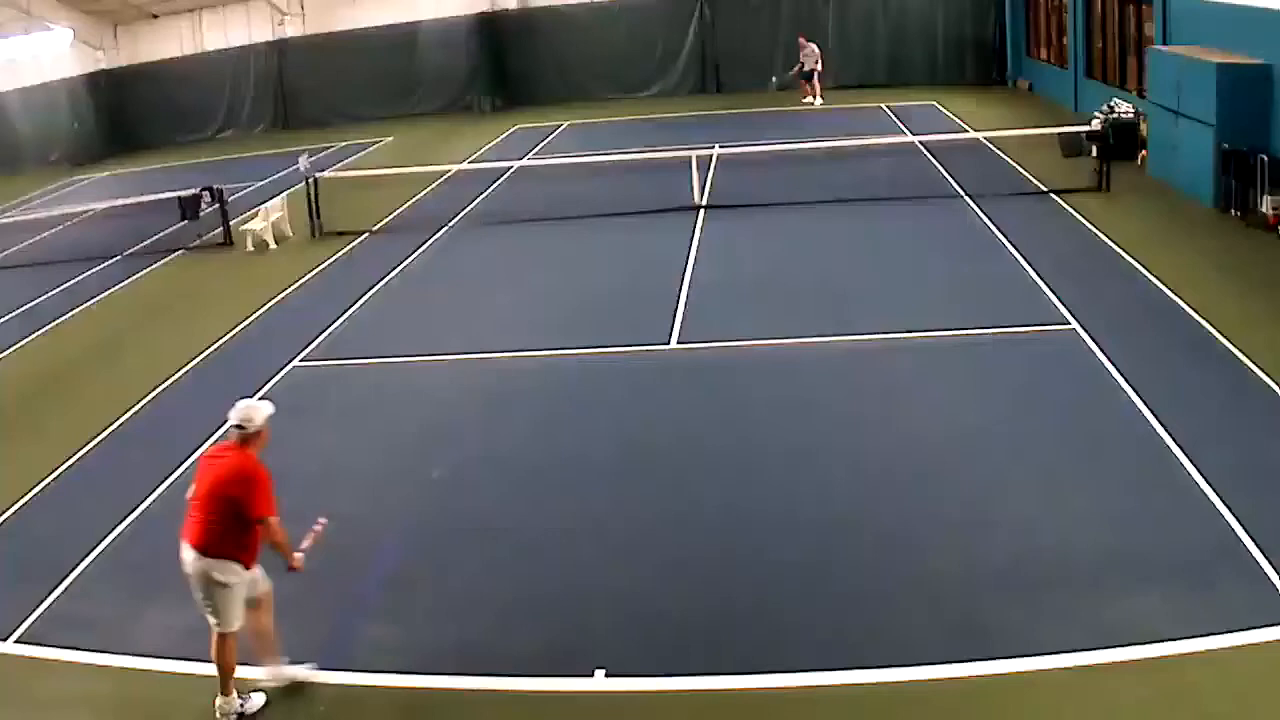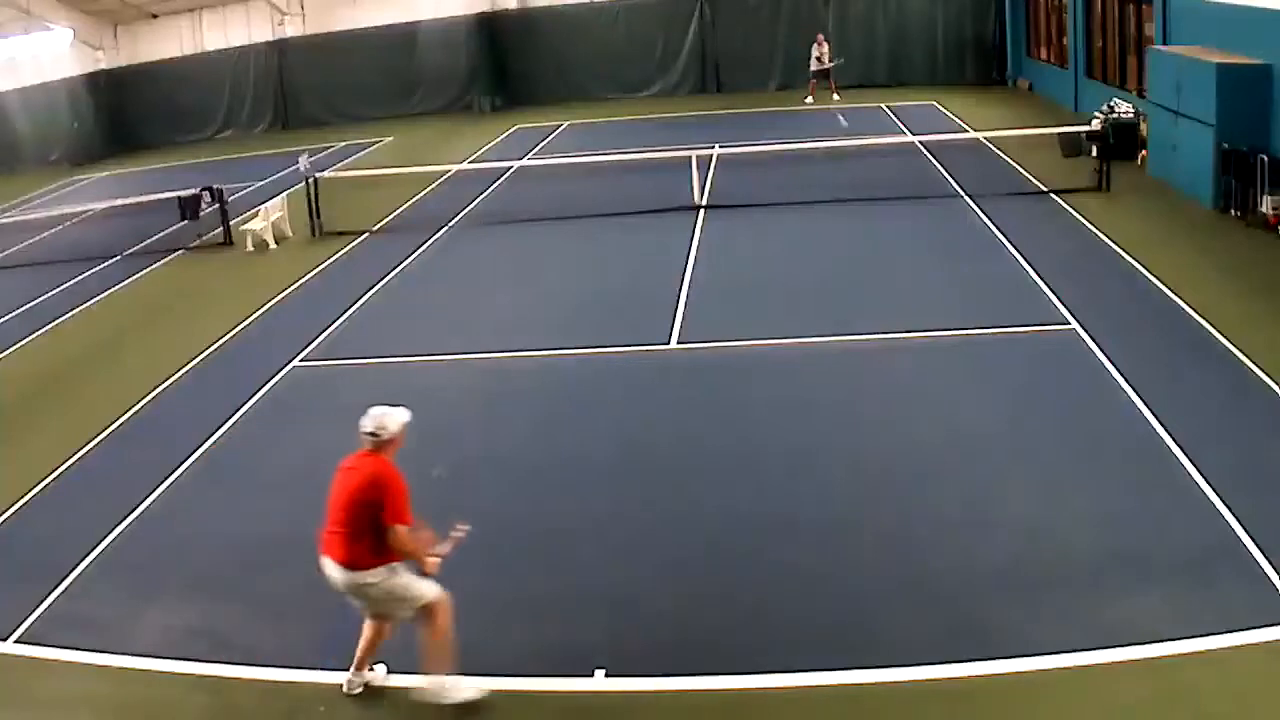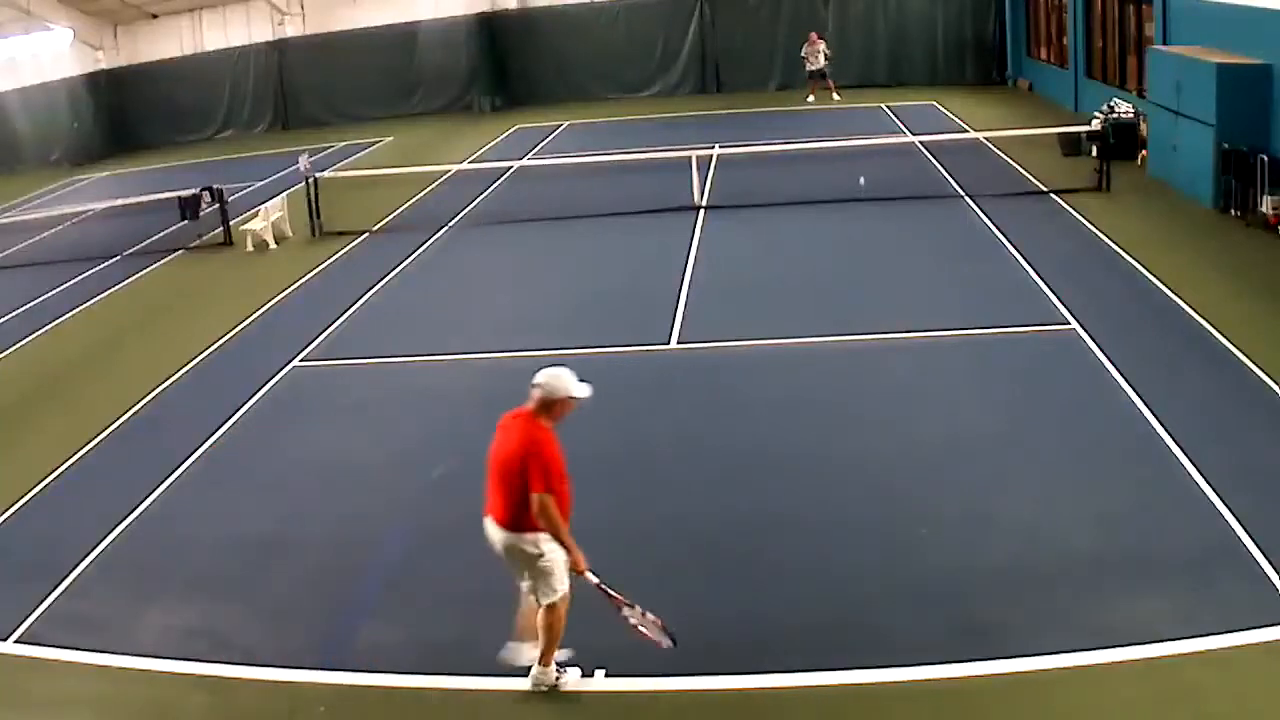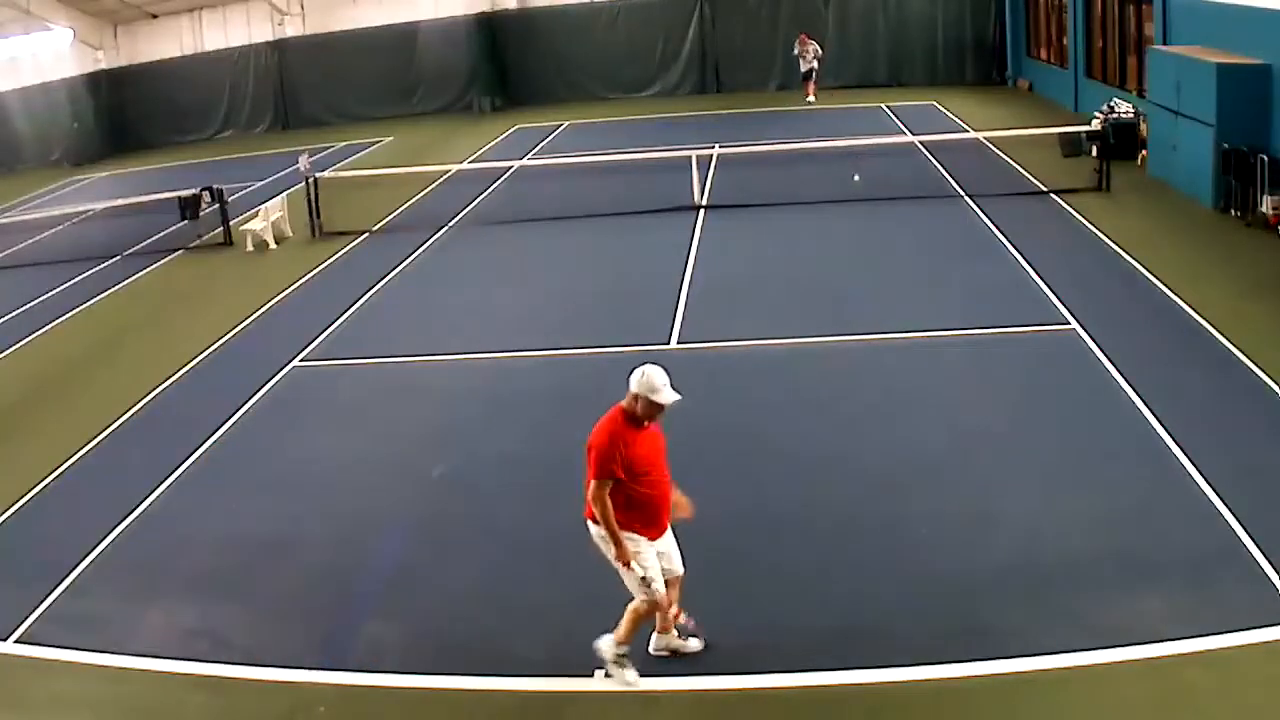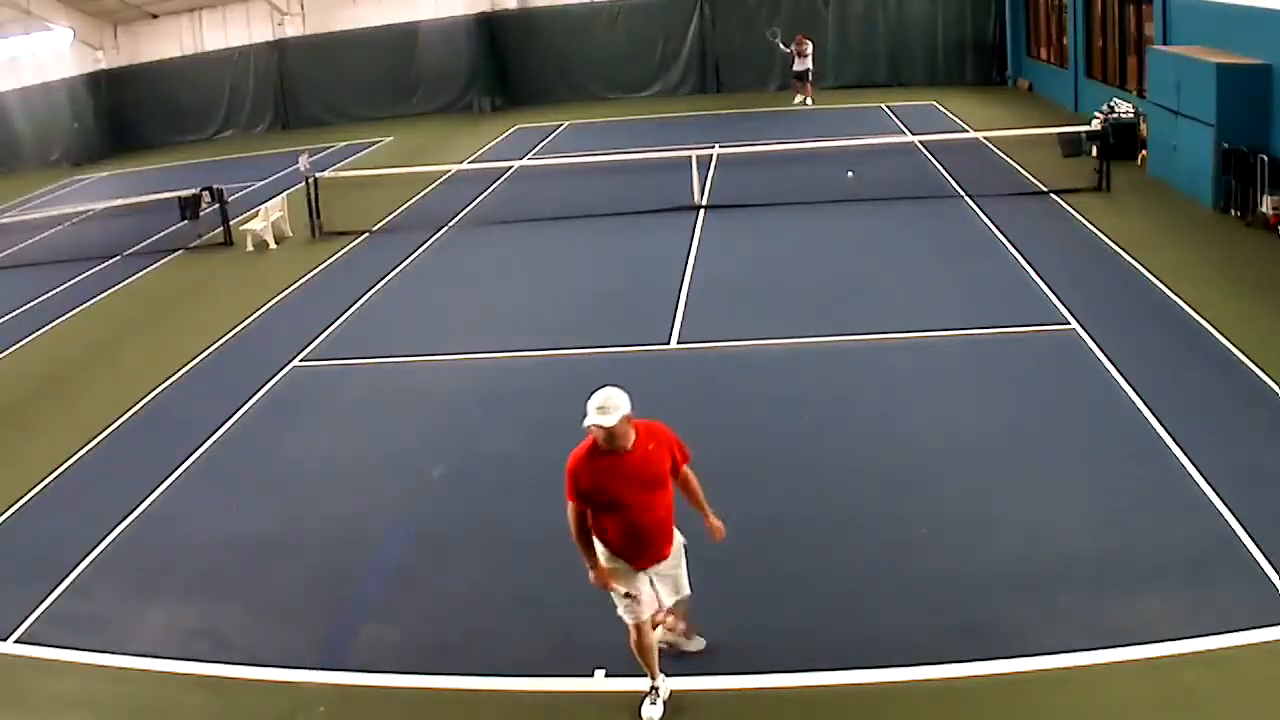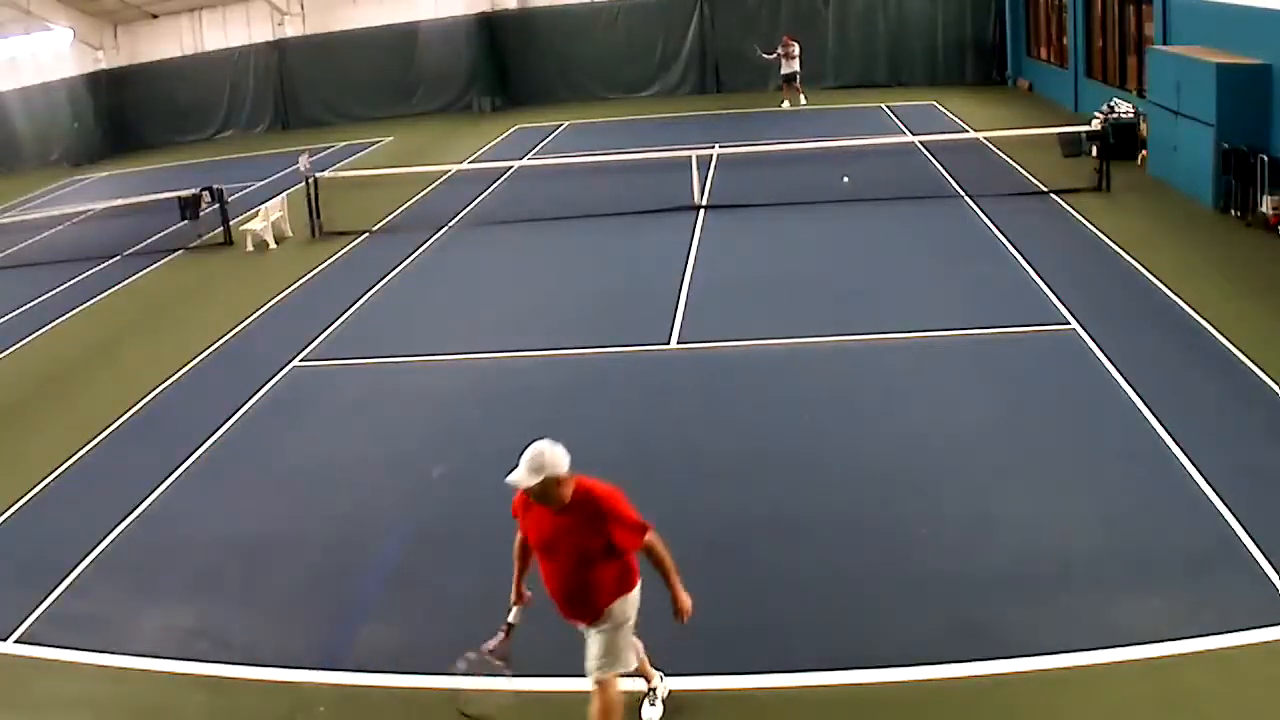
dt=0.5s
person 1, frame 1
left shoulder: (213, 455)
right shoulder: (252, 471)
left elbow: (193, 496)
right elbow: (269, 529)
right wrist: (291, 557)
left hip: (198, 550)
right hip: (219, 563)
left knee: (260, 597)
right knee: (226, 630)
left ankle: (274, 669)
person 1, frame 2
left shoulder: (349, 465)
right shoulder: (388, 477)
right elbow: (397, 540)
left wrist: (416, 533)
right wrist: (424, 561)
left hip: (334, 562)
right hip: (365, 571)
left knee: (383, 614)
right knee: (438, 603)
left ankle: (357, 675)
right ankle: (437, 681)
person 1, frame 3
left shoulder: (513, 419)
right shoulder: (540, 442)
right elbow: (542, 506)
right wrist: (572, 550)
left hip: (501, 523)
right hip: (527, 533)
left knee: (537, 588)
right knee: (556, 598)
left ankle: (525, 645)
right ankle: (545, 672)
person 1, frame 4
left shoulder: (646, 420)
right shoulder: (611, 435)
right elbow: (597, 495)
left wrist: (673, 492)
right wrist: (619, 544)
left hip: (655, 525)
right hip: (624, 531)
left knee: (674, 577)
right knee: (655, 598)
left ankle: (664, 637)
right ankle: (615, 646)
person 1, frame 5
left shoulder: (659, 437)
right shoulder: (580, 463)
left elbow: (683, 474)
right elbow: (577, 516)
left wrist: (707, 515)
right wrist: (594, 565)
left hip: (666, 546)
right hip: (618, 558)
left knee: (676, 601)
right knee: (639, 624)
left ankle: (670, 631)
right ankle: (656, 684)
person 1, frame 6
left shoulder: (603, 504)
right shoulder: (525, 501)
left elbow: (649, 543)
right elbow: (524, 537)
left wrist: (677, 590)
right wrist: (518, 582)
left hip: (614, 601)
right hip: (574, 605)
left knee: (602, 683)
right knee: (620, 647)
right ankle: (654, 682)
